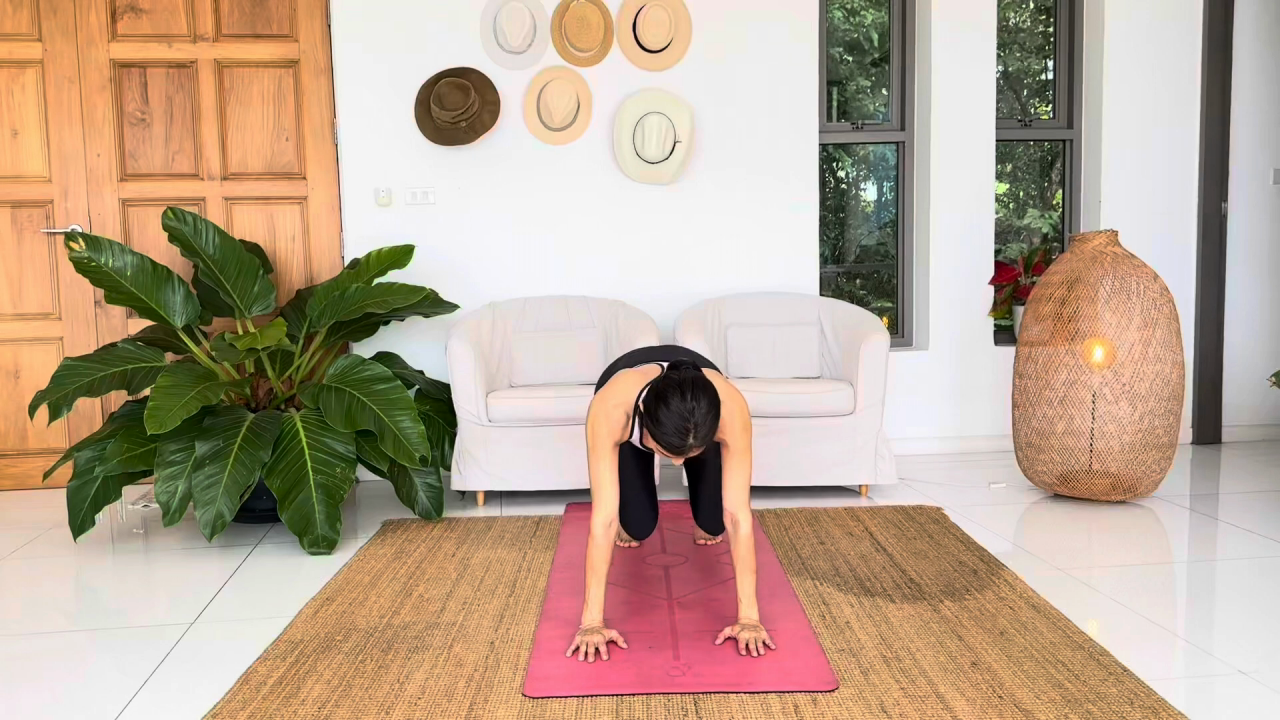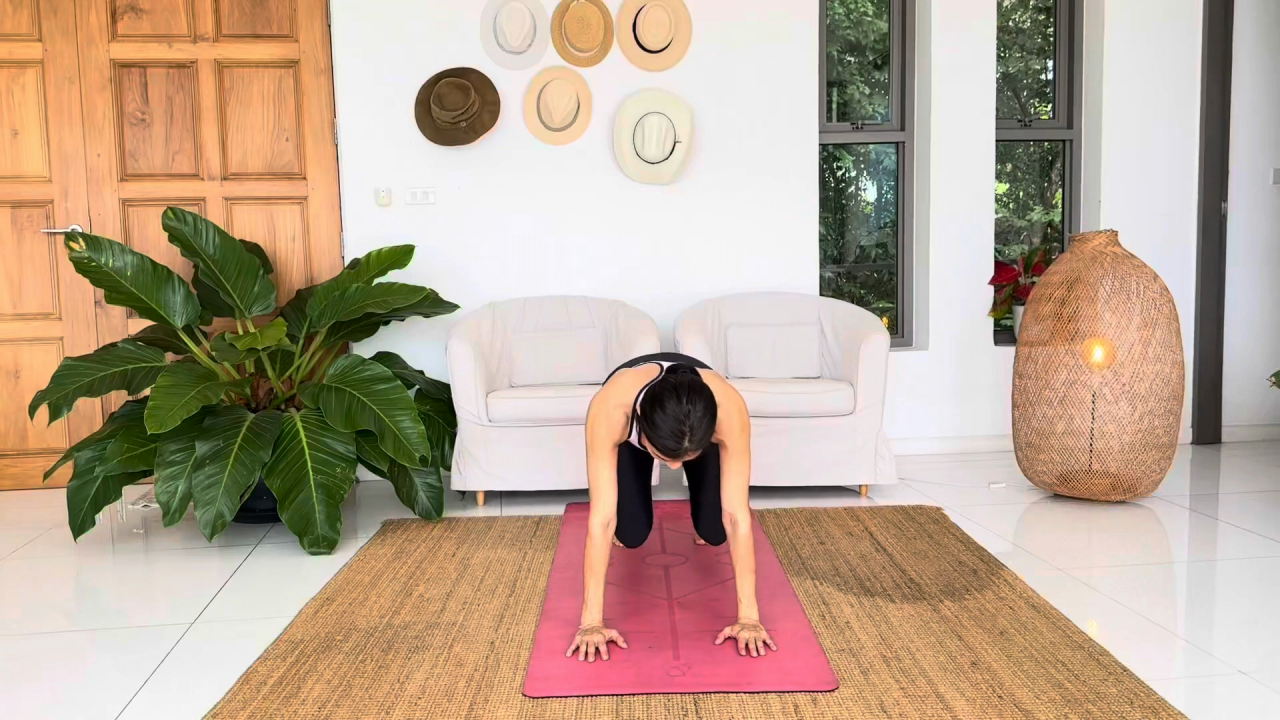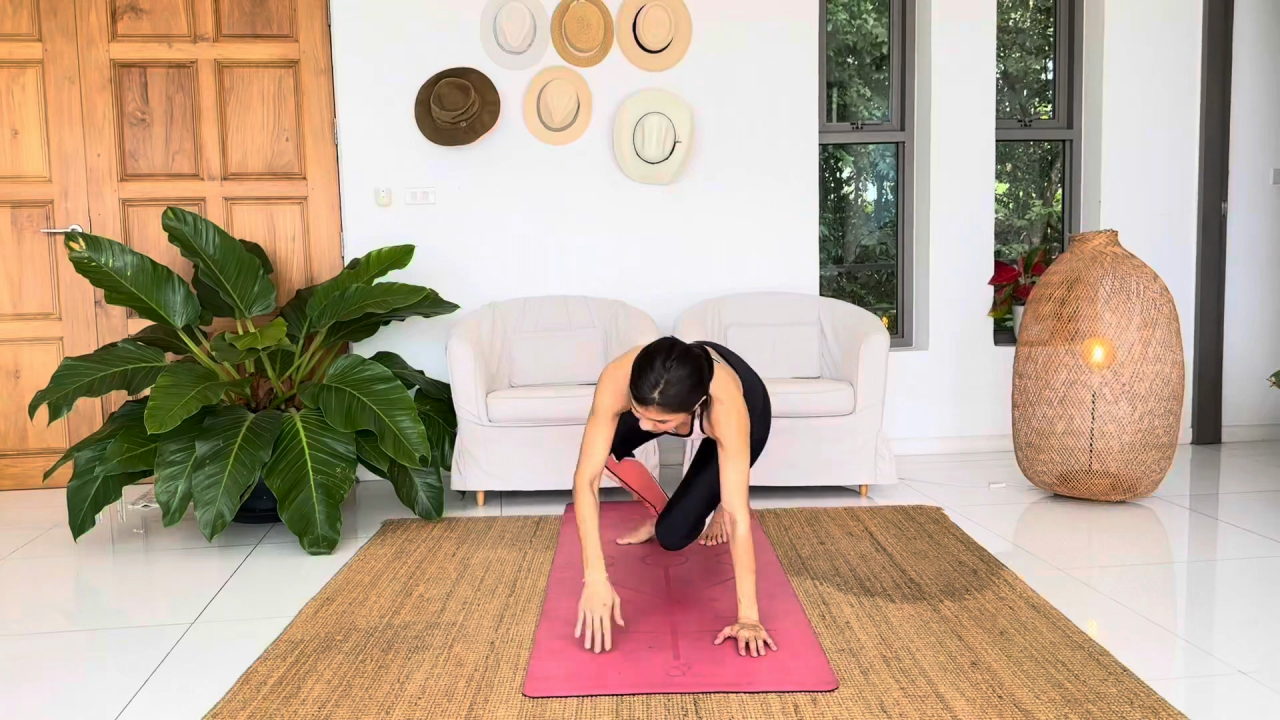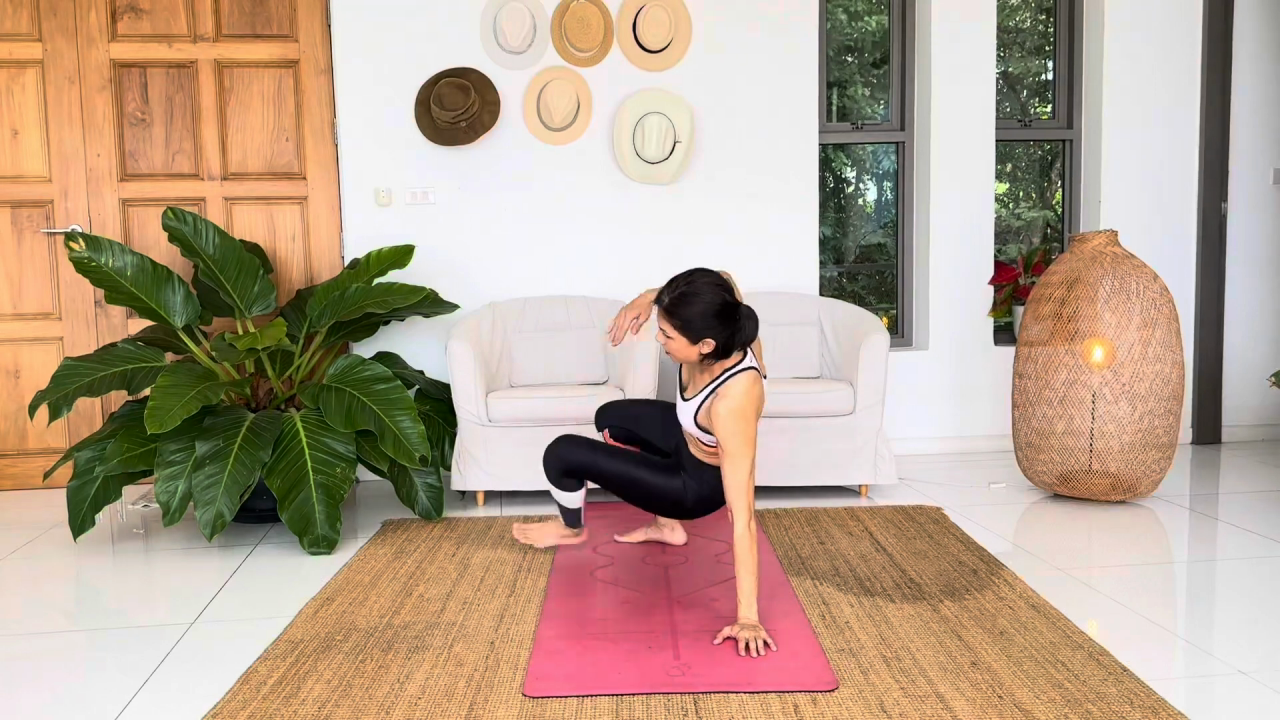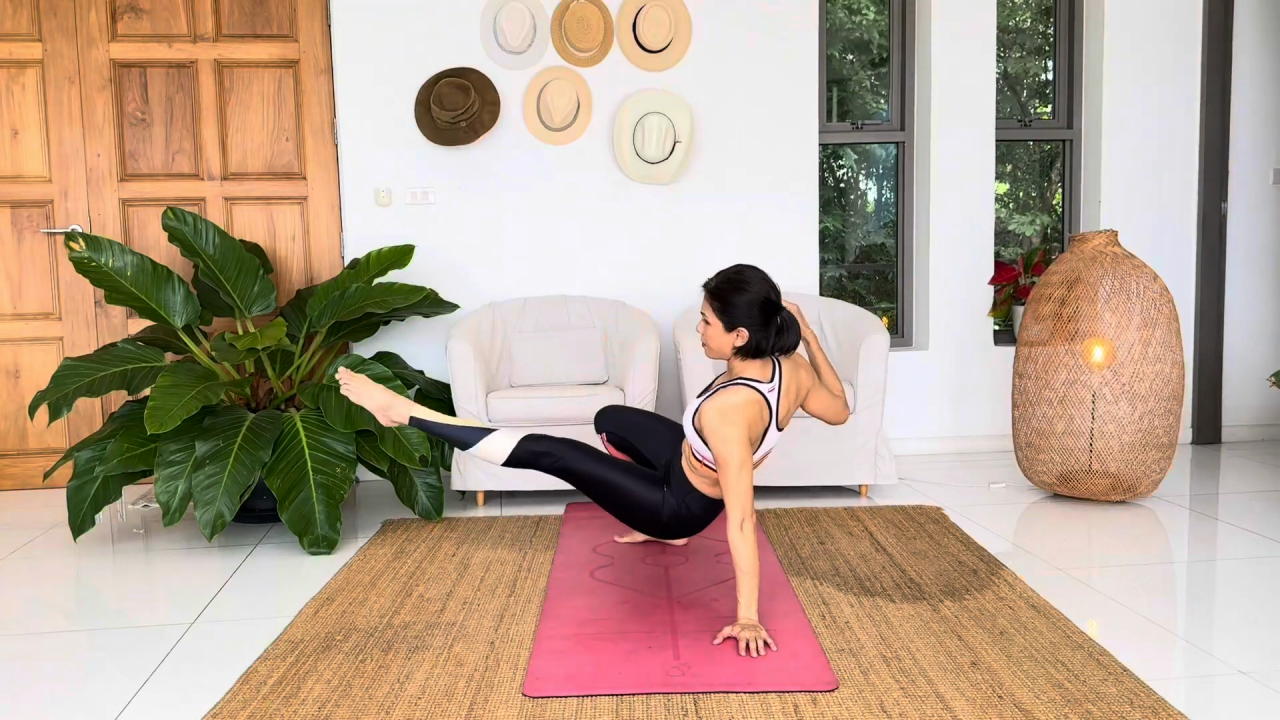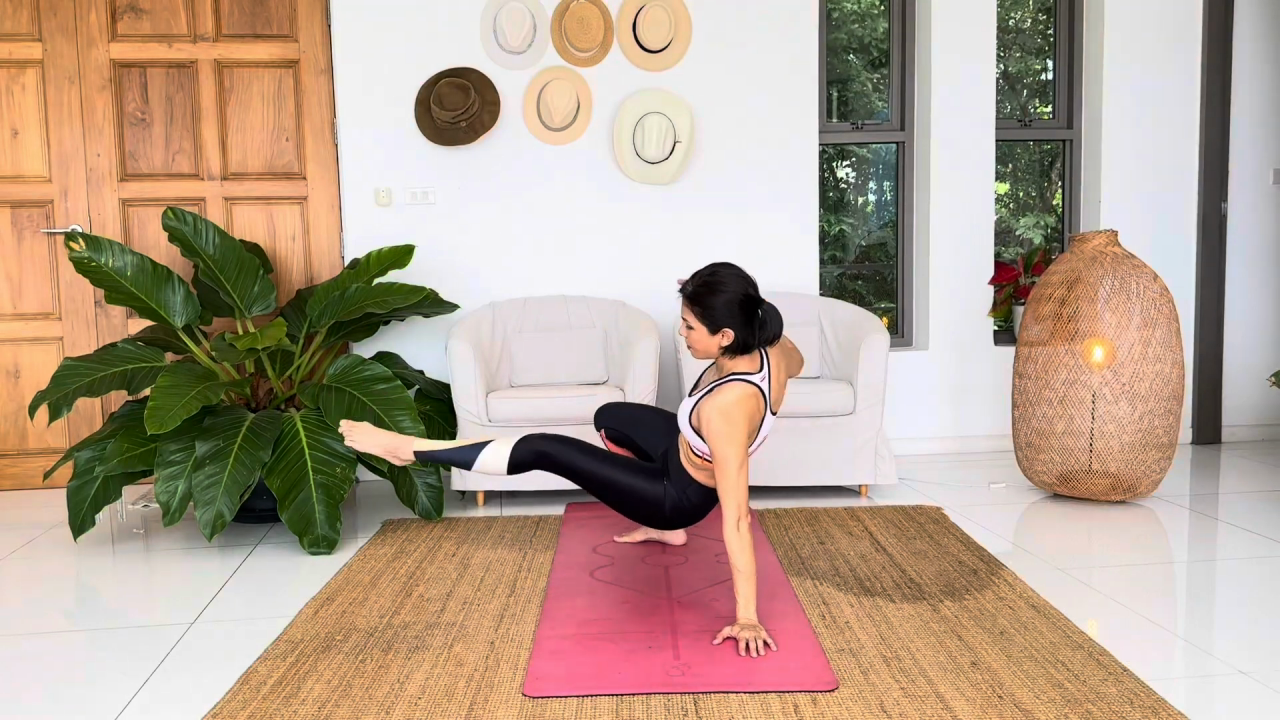
dt=0.4s
person 1, frame 1
left shoulder: (730, 407)
right shoulder: (611, 407)
left elbow: (739, 516)
right elbow: (603, 519)
left wrist: (749, 616)
right wrist: (592, 620)
right hip: (629, 405)
left knee: (712, 522)
right knee: (638, 526)
left ankle: (707, 523)
person 1, frame 2
left shoulder: (727, 408)
right shoulder: (611, 407)
left elbow: (737, 517)
right elbow: (602, 520)
left wrist: (748, 616)
right wrist: (591, 620)
left hip: (700, 417)
right hip: (633, 420)
left knee: (713, 532)
right knee: (629, 531)
person 1, frame 3
left shoulder: (725, 405)
right shoulder: (623, 377)
left elbow: (739, 515)
right elbow: (585, 481)
left wrist: (748, 617)
right wrist: (594, 580)
left knee: (673, 535)
left ankle: (714, 502)
right ankle: (662, 514)
person 1, frame 4
left shoulder: (736, 399)
left elbow: (741, 517)
right elbow: (724, 282)
left wrist: (747, 618)
right wrist: (647, 300)
left hip: (699, 482)
right hip: (690, 440)
left knee: (562, 452)
right knee: (608, 419)
left ankle: (570, 529)
right ankle: (667, 526)
person 1, frame 5
left shoulder: (727, 409)
right shoulder: (790, 366)
left elbow: (740, 520)
right elbow: (840, 410)
left wrist: (748, 618)
right wrist: (807, 332)
left hip: (683, 503)
right hip: (690, 463)
left knee: (545, 451)
right knee: (609, 421)
left ankle: (406, 413)
right ankle: (658, 528)
person 1, frame 6
left shoulder: (726, 407)
right shoulder: (766, 353)
left elbow: (735, 519)
right elbow: (795, 361)
left wrist: (746, 618)
right wrist: (721, 317)
left hip: (681, 492)
right hip: (682, 449)
left knee: (540, 448)
right knee: (608, 418)
left ankle: (416, 449)
right ankle: (664, 528)
